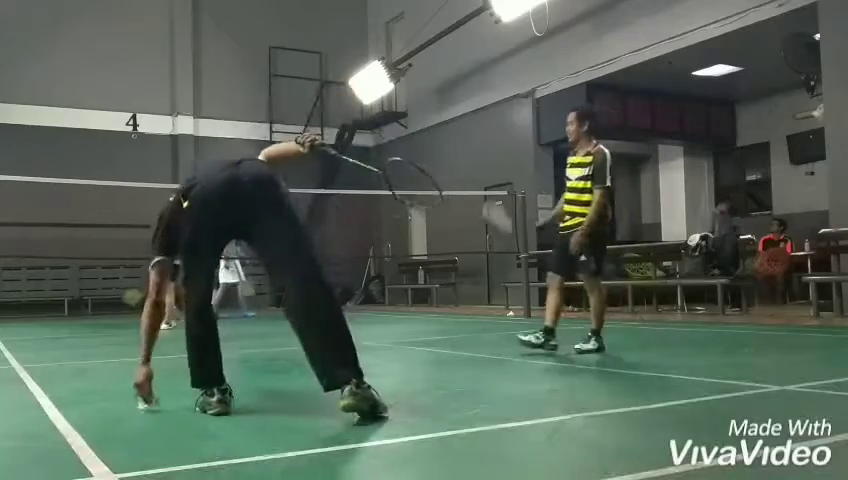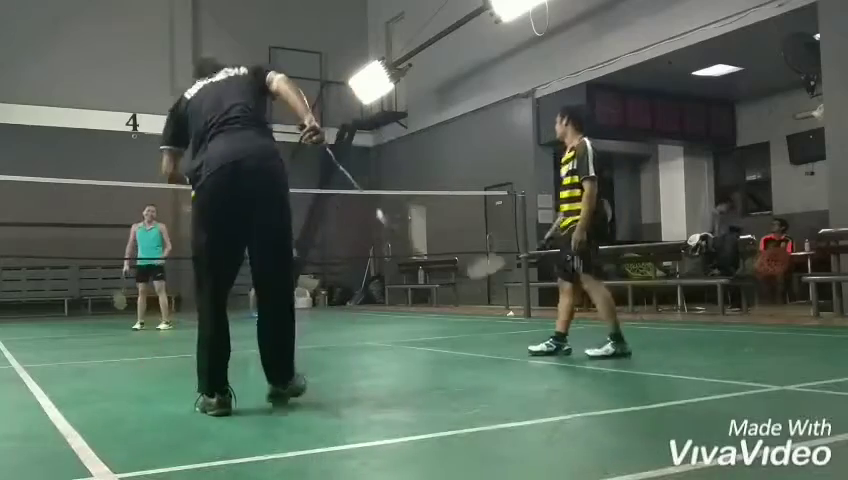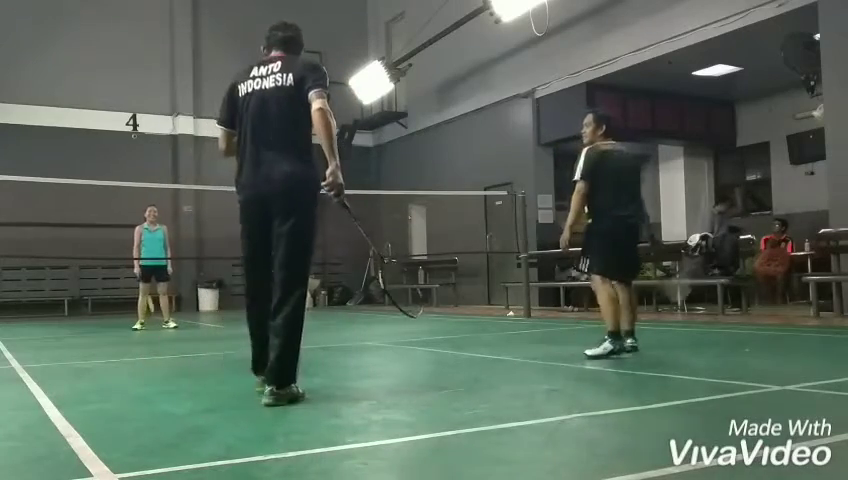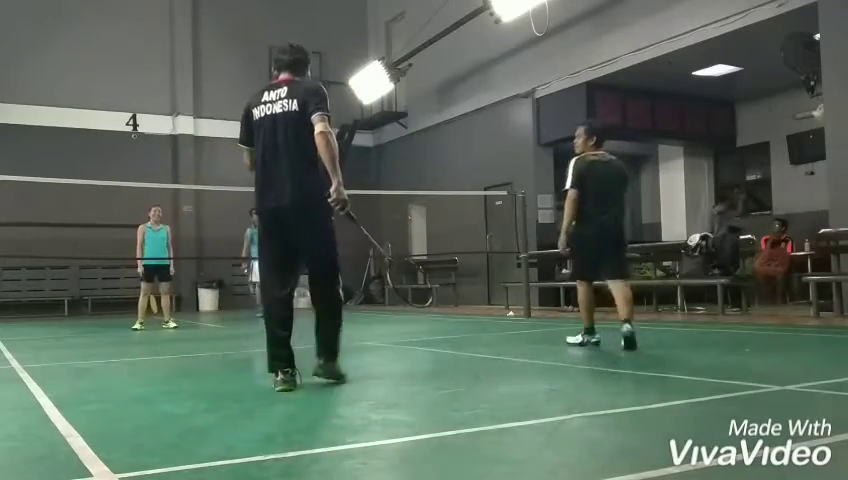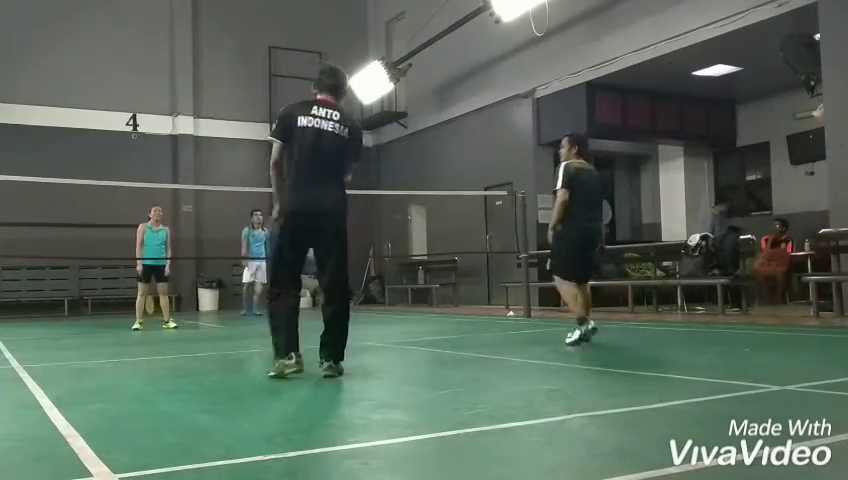
dt=0.7s
person 1, frame 1
left shoulder: (170, 217)
left elbow: (155, 299)
right elbow: (267, 154)
left wrist: (145, 363)
right wrist: (303, 147)
left hip: (204, 199)
right hip: (257, 183)
left knee: (196, 296)
right knee: (305, 283)
left ankle: (213, 391)
right ankle: (351, 383)
person 1, frame 2
left shoulder: (185, 100)
right shoulder: (250, 73)
left elbow: (168, 171)
right elbow: (281, 83)
left wrist: (196, 179)
right wrist: (309, 120)
left hip: (213, 174)
right hip: (262, 165)
left knee: (213, 290)
right knee: (274, 282)
left ankle: (214, 391)
right ankle: (281, 380)
person 1, frame 3
left shoulder: (240, 81)
right shoulder: (308, 69)
left elbow: (225, 146)
right elbow: (319, 110)
right wrist: (334, 164)
left hip: (252, 190)
right hip: (294, 185)
left knee: (257, 285)
right knee: (289, 284)
left ankle: (264, 371)
right ankle: (279, 382)
person 1, frame 4
left shoulder: (255, 102)
right shoulder: (311, 90)
right elbow: (322, 132)
right wrist: (336, 182)
left hip: (269, 205)
right hip: (307, 200)
left knee: (275, 288)
right knee: (324, 282)
left ankle: (282, 369)
right ankle: (327, 358)
person 1, frame 5
left shoulder: (292, 112)
right shoulder: (350, 125)
left elbow: (275, 161)
left wrist: (278, 201)
left hip: (295, 208)
right hip: (332, 212)
left knee: (283, 283)
right knee: (335, 286)
left ankle: (287, 354)
right ankle: (331, 358)
person 2, frame 1
left shoulder: (600, 155)
right shoulder: (572, 156)
left elbow: (600, 197)
left wrist: (584, 231)
right wrist: (549, 219)
left hip: (589, 230)
right hip: (567, 229)
left knee: (591, 281)
right knee: (554, 279)
left ankle: (596, 337)
right ankle: (548, 334)
person 2, frame 2
left shoulder: (583, 146)
right shoulder: (571, 152)
left elbow: (590, 189)
left wrist: (580, 228)
right wrist: (555, 228)
left hip: (584, 227)
right hip: (572, 229)
left knee: (589, 281)
right knee: (567, 284)
left ankle: (617, 341)
right ankle: (558, 340)
person 2, frame 3
left shoulder: (591, 152)
right shoulder: (629, 157)
left elbow: (581, 192)
right elbow: (637, 196)
left wrist: (568, 228)
right wrist: (646, 227)
left hip: (604, 225)
right hip: (629, 224)
left knee: (600, 279)
right knee: (623, 281)
left ankle: (614, 338)
right ankle: (629, 337)
person 2, frame 4
left shoulder: (579, 163)
right shoulder: (618, 166)
left elbow: (572, 199)
left wrist: (564, 232)
left hip: (587, 231)
right hip: (614, 231)
left knee: (584, 281)
right knee: (617, 279)
left ankle: (589, 332)
right ankle: (626, 324)
person 2, frame 5
left shoulder: (567, 167)
right shoulder: (594, 173)
left elbow: (562, 198)
left wrist: (552, 227)
right wrist: (599, 235)
left hip: (571, 232)
right hip: (591, 232)
left knee: (563, 279)
right knee: (581, 282)
left ankle: (583, 323)
right ankle: (583, 326)
